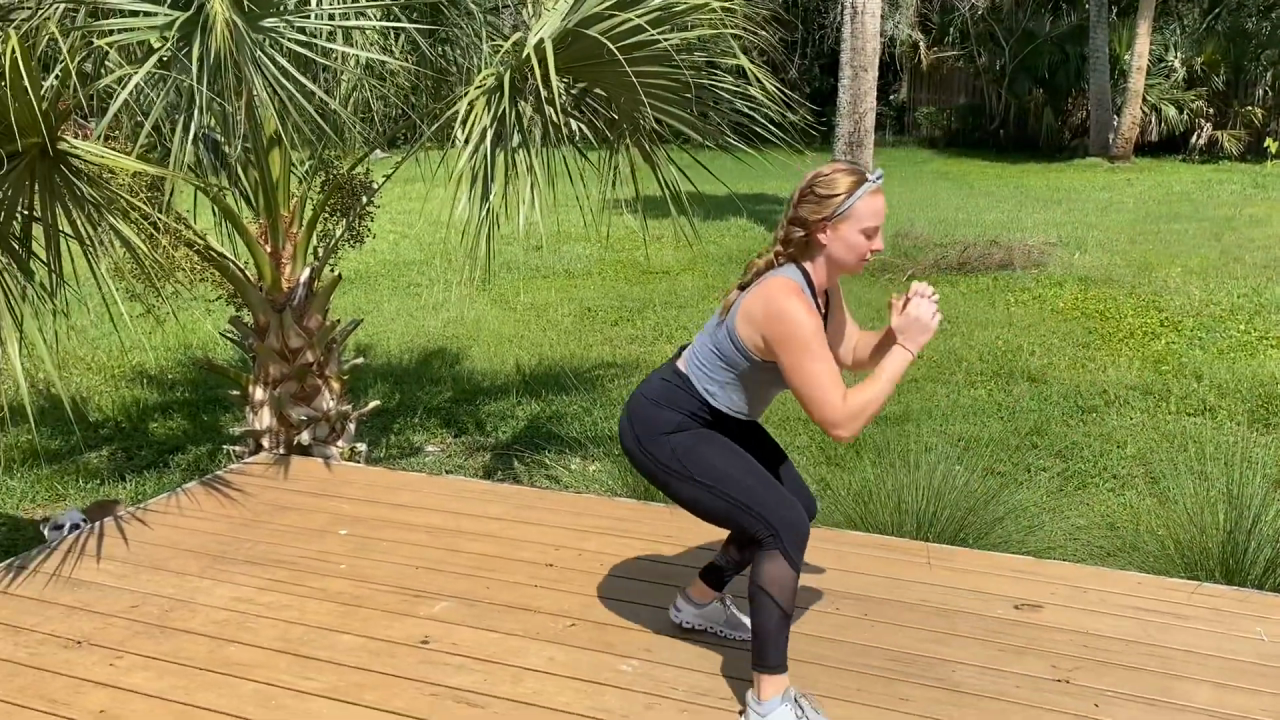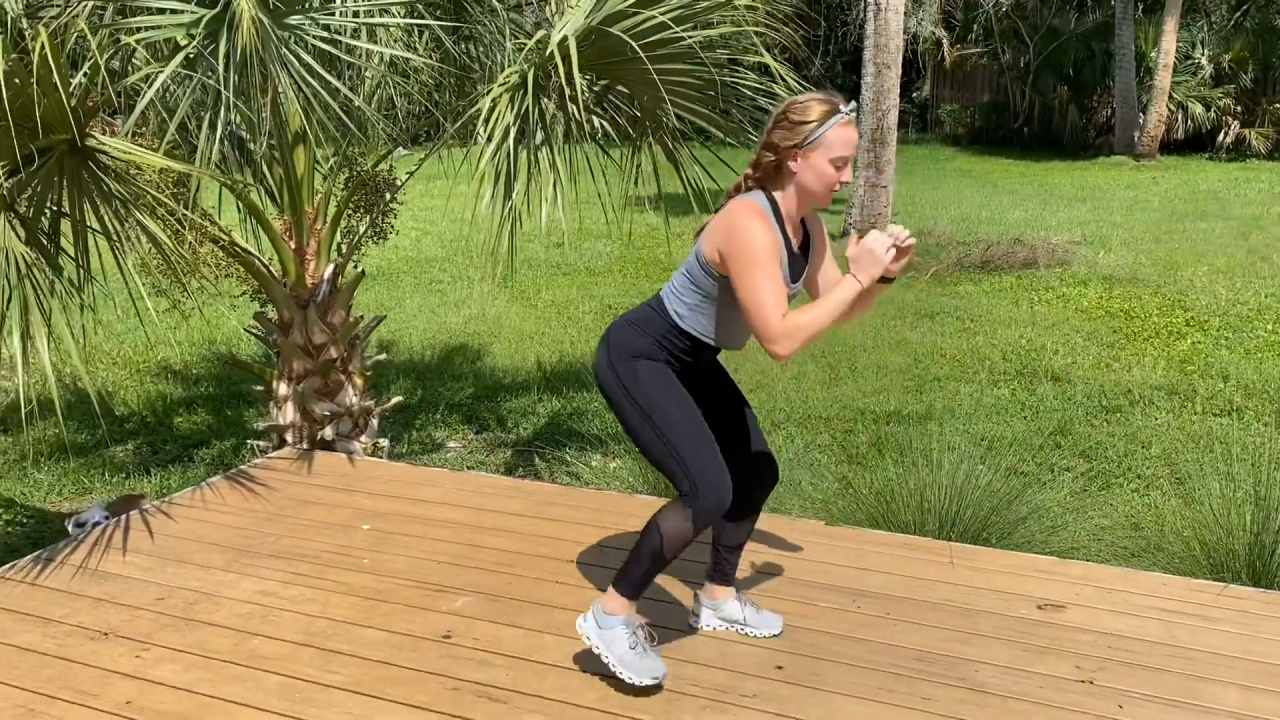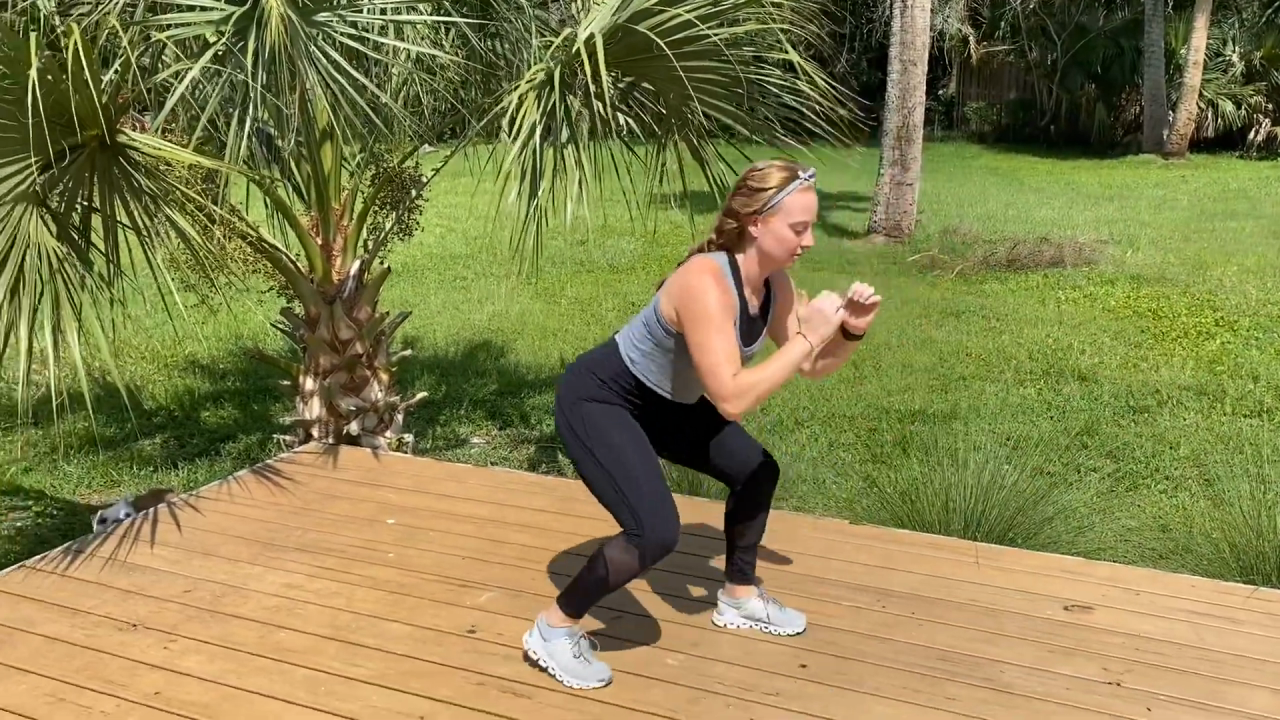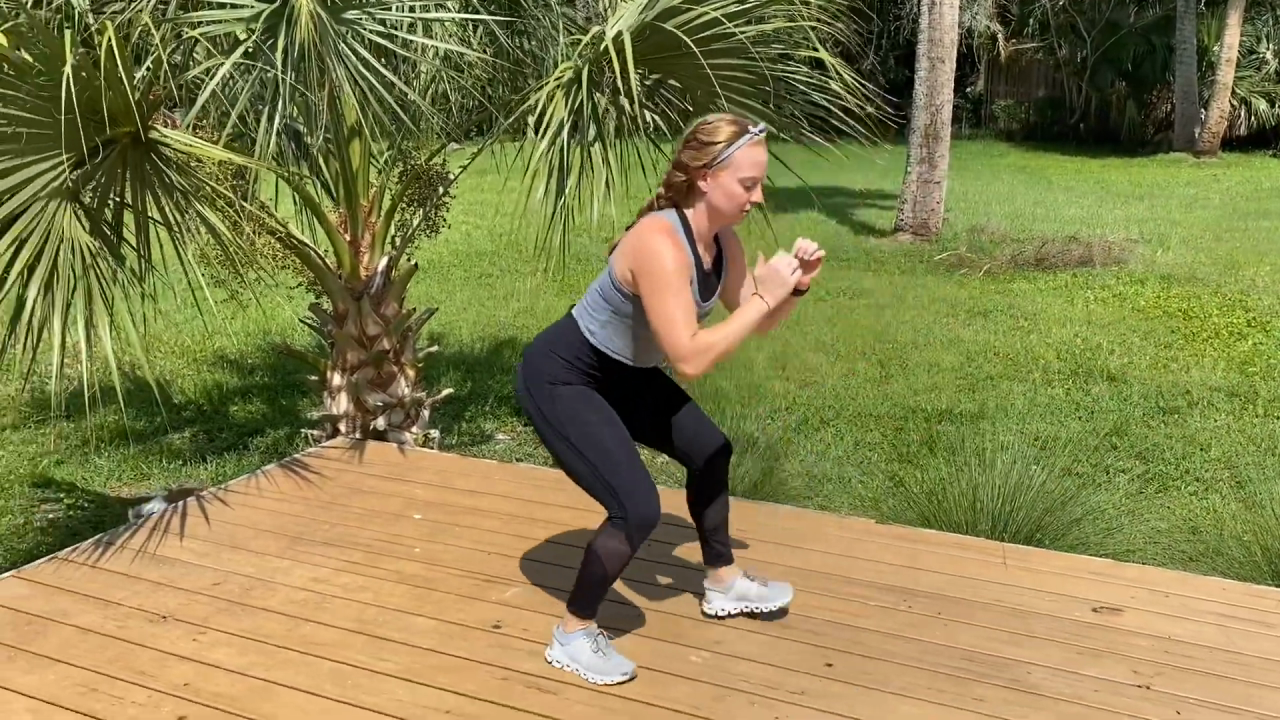
dt=0.3s
person 1, frame 1
left shoulder: (820, 282)
right shoulder: (787, 302)
left elbow: (853, 356)
right elbow: (839, 420)
left wrist: (901, 328)
right wrist: (909, 346)
left hip: (709, 414)
right hip: (661, 427)
left knee: (795, 507)
right knee: (785, 526)
left ankle: (699, 601)
person 1, frame 2
left shoulder: (805, 221)
right shoulder: (750, 224)
left elbow: (837, 310)
right elbow: (780, 339)
left wrist: (881, 273)
right wrist: (857, 274)
left hip: (689, 359)
right hip: (637, 356)
left knee: (757, 471)
right knee: (709, 491)
left ankle: (718, 597)
right ankle: (612, 615)
person 1, frame 3
left shoulder: (773, 281)
right shoulder: (708, 283)
left elbow: (814, 366)
right elbow: (732, 398)
left wrist: (850, 329)
right wrist: (807, 337)
left hip: (657, 399)
right hip: (594, 399)
left knee: (758, 472)
right knee: (655, 532)
left ankle: (740, 598)
right ankle: (552, 629)
person 1, frame 4
left shoulder: (720, 238)
right shoulder: (660, 243)
left elbow: (754, 324)
right elbow: (690, 359)
left wrist: (793, 286)
right wrist: (764, 296)
left hip: (619, 371)
right hip: (559, 378)
left knee: (709, 450)
right knee: (637, 508)
left ankle: (723, 581)
right ankle: (573, 633)
